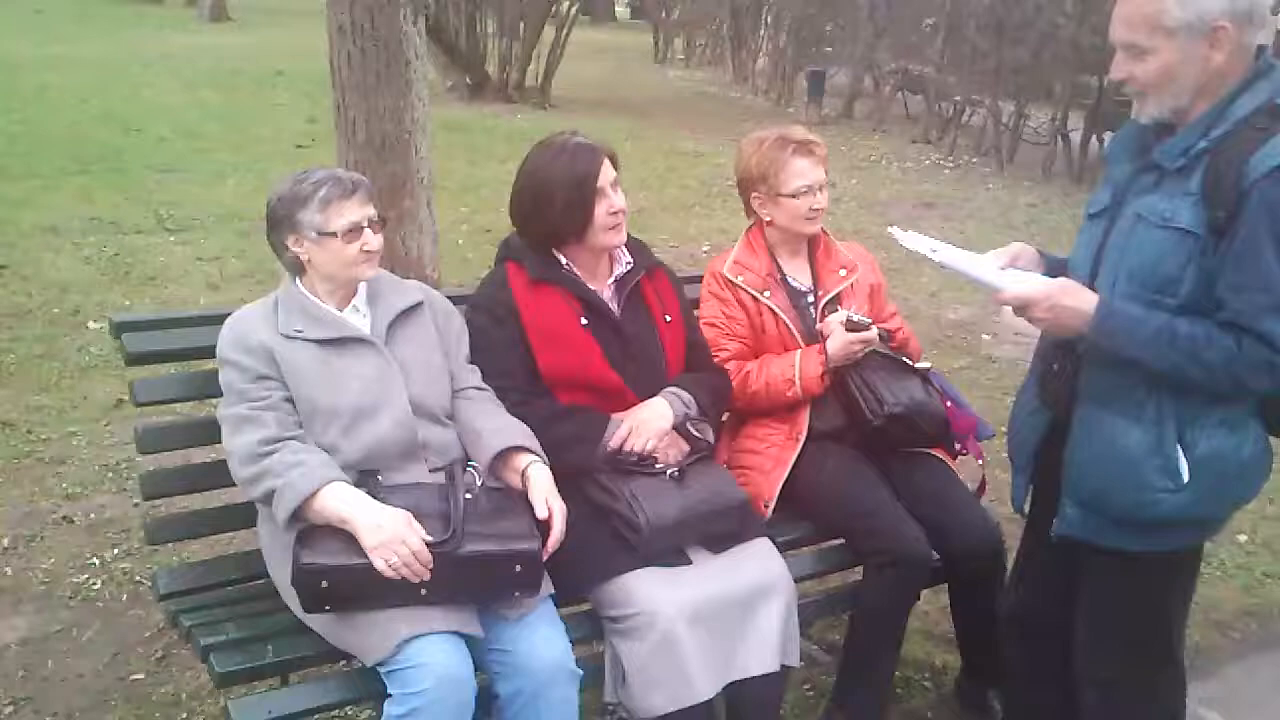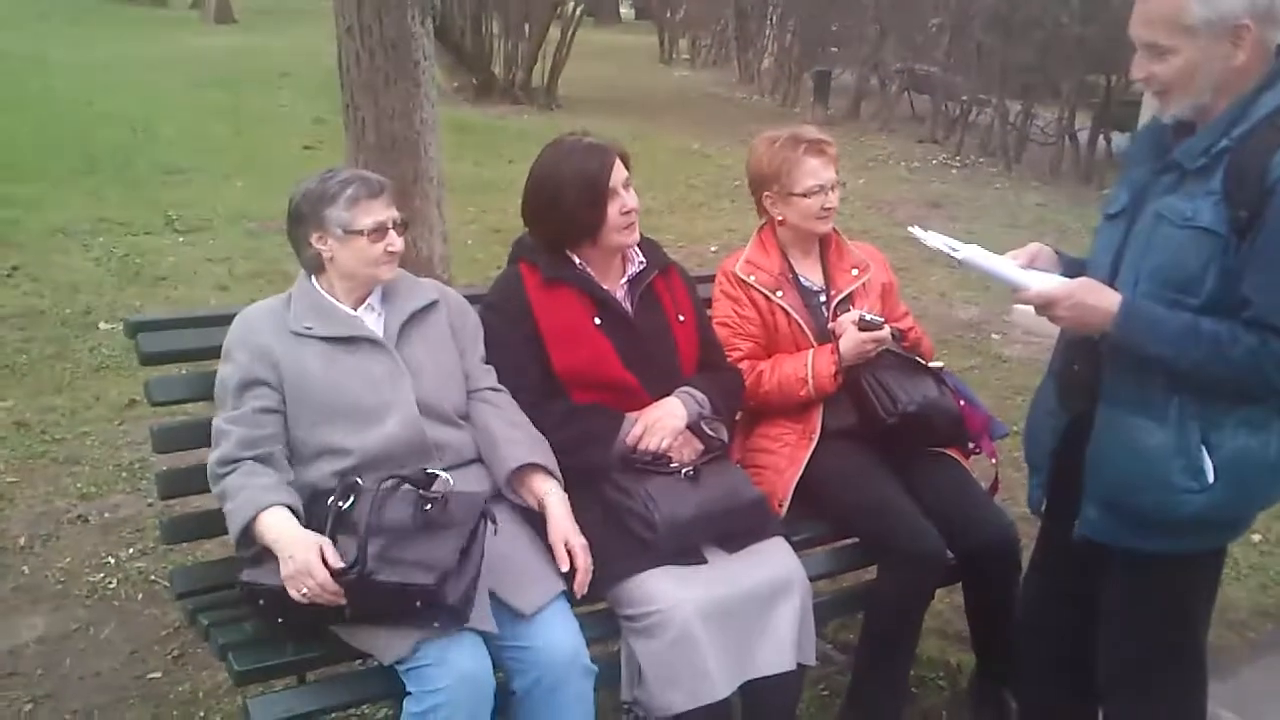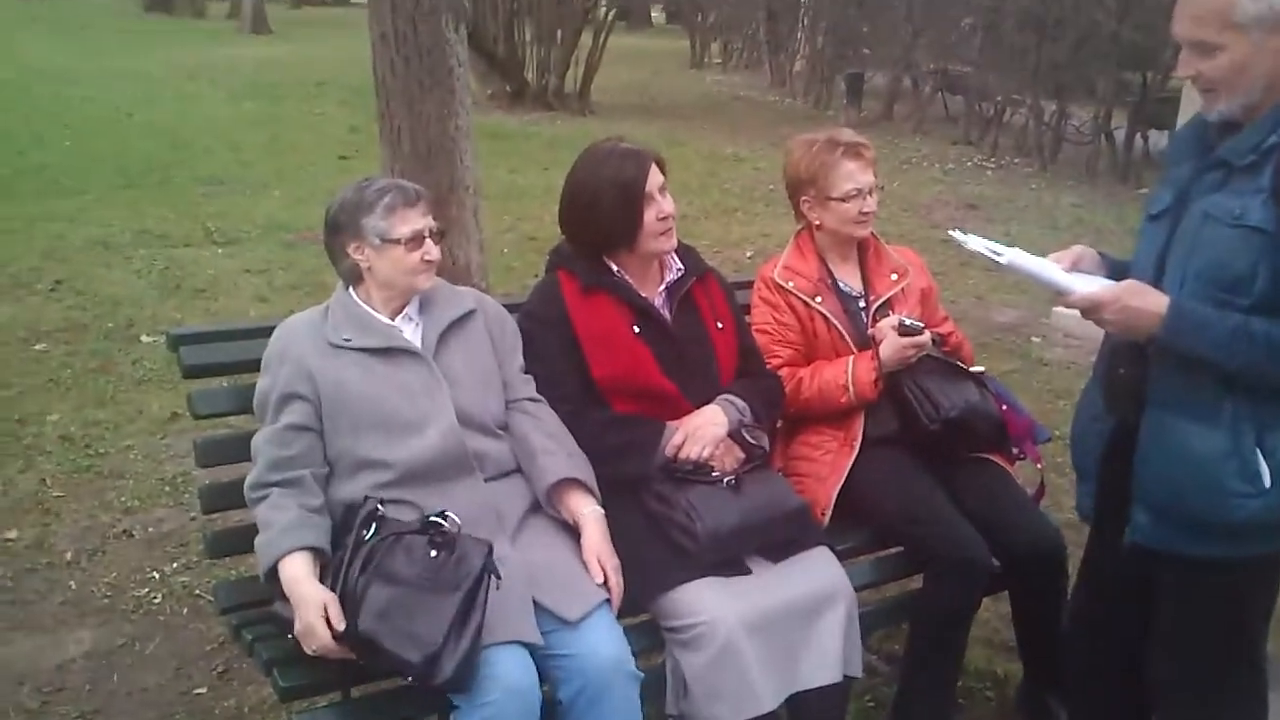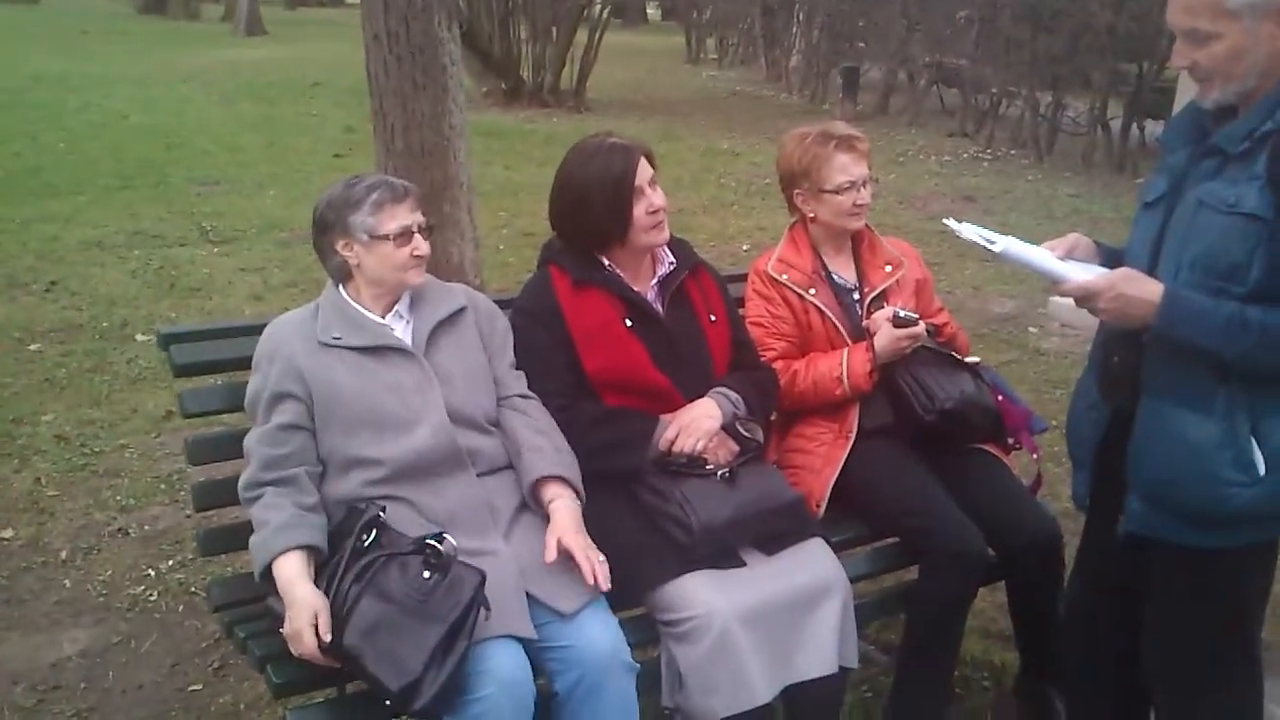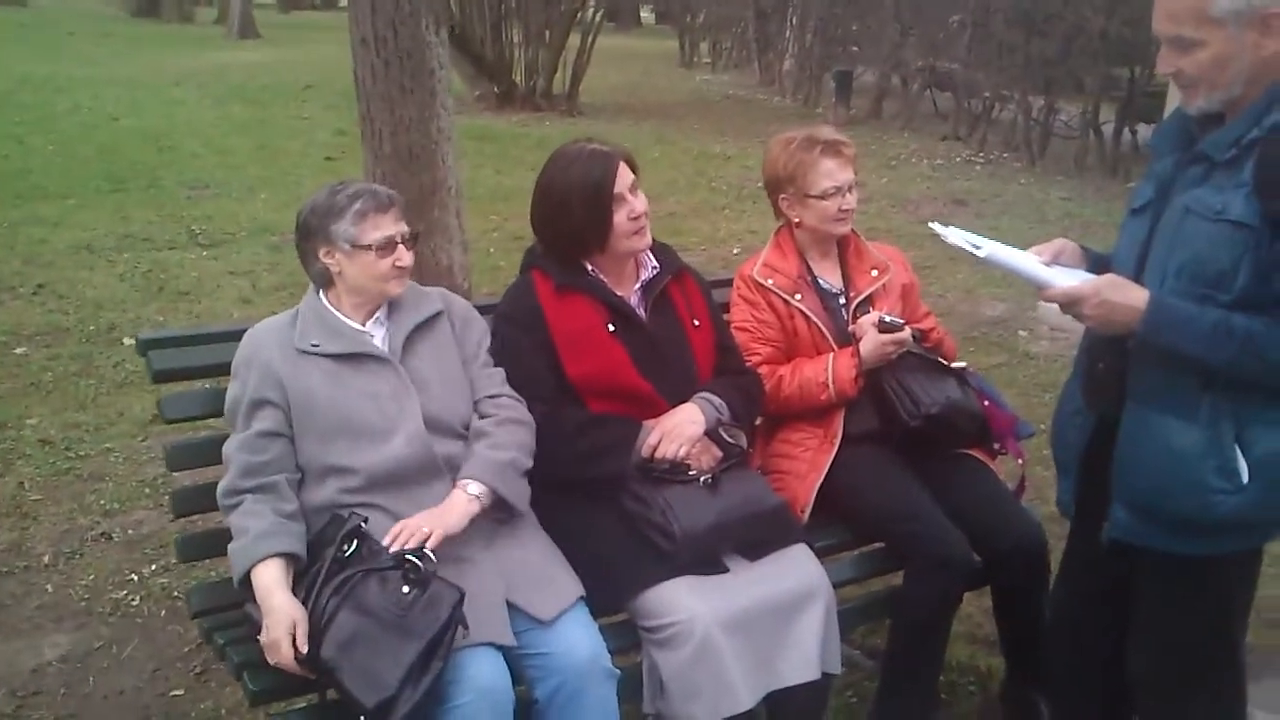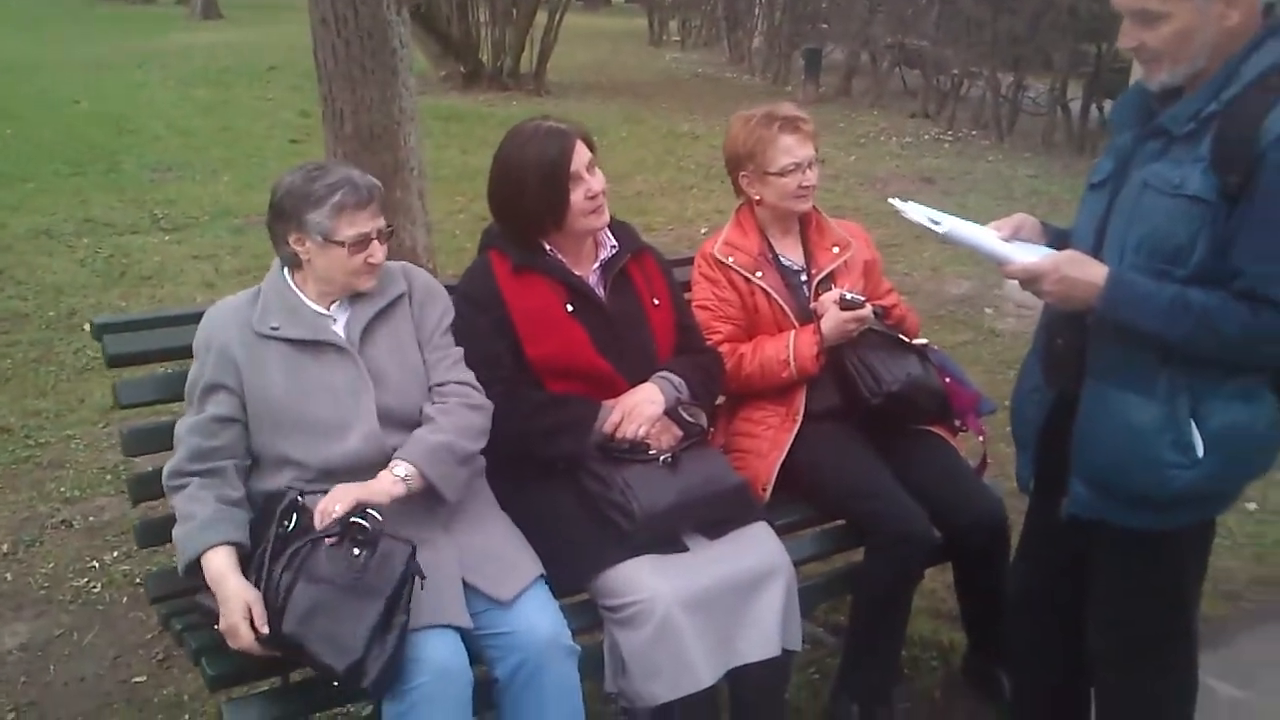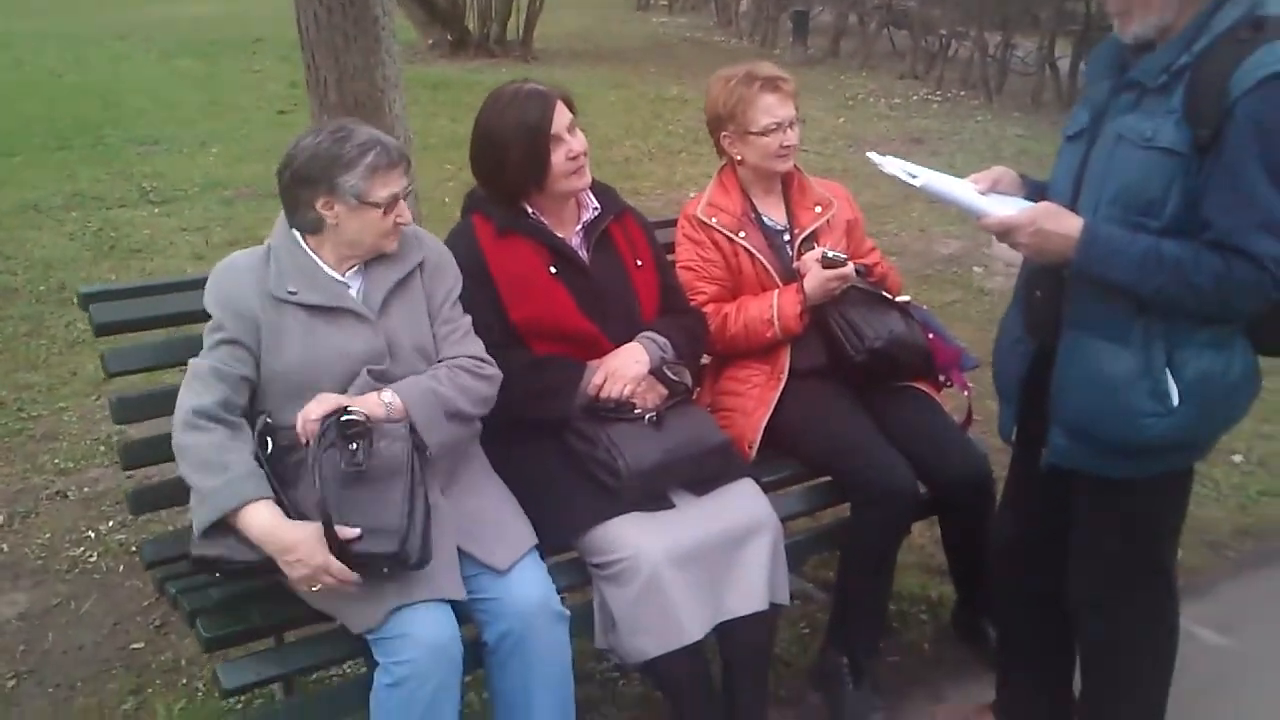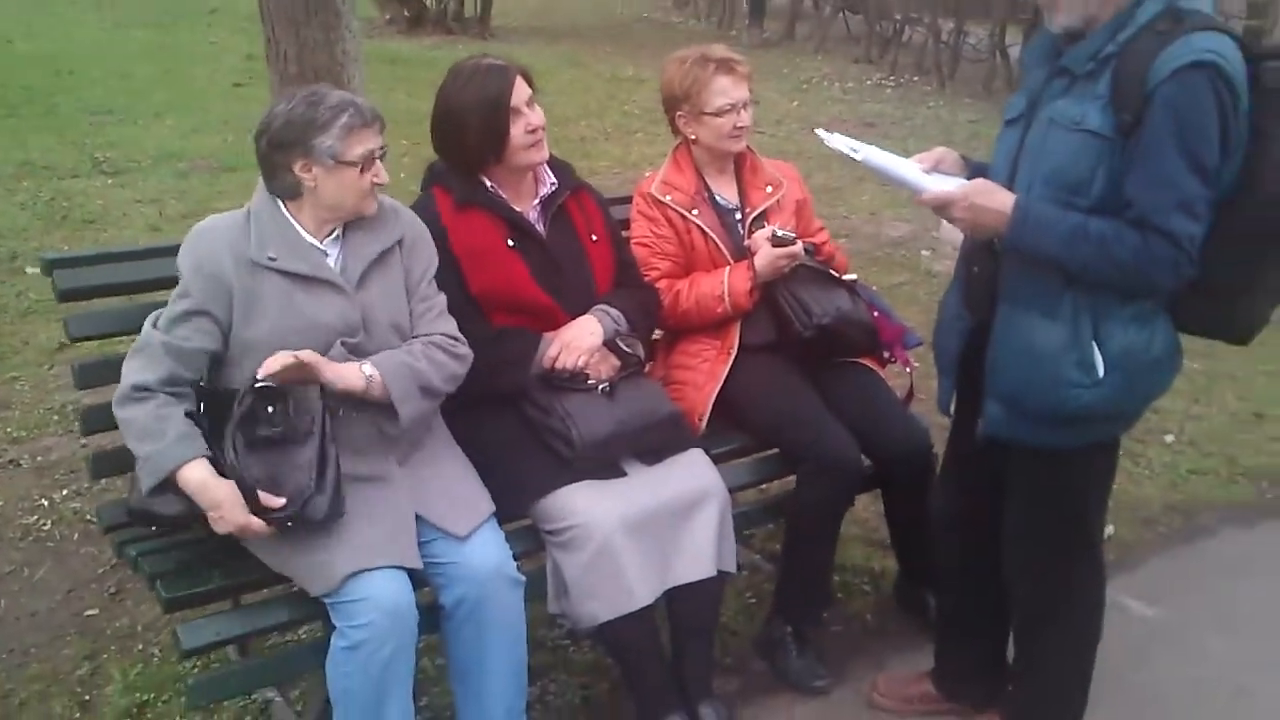
dt=0.5s
person 1, frame 1
right shoulder: (1147, 139)
left wrist: (1099, 319)
right wrist: (1047, 269)
left hip: (1148, 479)
right hip: (1073, 452)
right knee: (1033, 641)
person 1, frame 2
right shoulder: (1165, 140)
left wrist: (1120, 319)
right wrist: (1066, 269)
left hip: (1172, 482)
right hip: (1091, 450)
right knee: (1048, 645)
person 1, frame 3
right shoulder: (1203, 139)
left wrist: (1169, 322)
right wrist: (1108, 270)
left hip: (1219, 486)
right hip: (1135, 457)
right knee: (1097, 655)
person 1, frame 4
right shoulder: (1197, 129)
left wrist: (1164, 308)
right wrist: (1101, 259)
left hip: (1217, 474)
right hip: (1133, 449)
right knee: (1094, 646)
person 1, frame 5
right shoulder: (1187, 133)
left wrist: (1149, 316)
right wrist: (1089, 264)
left hip: (1202, 480)
right hip: (1115, 452)
right knee: (1079, 648)
person 1, frame 6
right shoulder: (1151, 107)
left wrist: (1108, 293)
right wrist: (1052, 240)
left hip: (1160, 452)
right hip: (1077, 422)
left knee: (1137, 655)
right knee: (1041, 615)
person 1, frame 7
right shoulder: (1128, 58)
left wrist: (1084, 243)
right wrist: (1029, 191)
left hip: (1138, 397)
right hip: (1058, 369)
left knee: (1117, 594)
right knee: (1024, 555)
person 1, frame 8
left shoulder: (1184, 69)
left elbow: (1164, 254)
left wrist: (1014, 219)
right wrist: (970, 174)
left hip: (1071, 369)
right hip: (995, 344)
left knee: (1049, 558)
right knee: (966, 524)
person 2, frame 1
left shoulder: (854, 262)
right shoulder: (730, 279)
left elbow: (903, 345)
right elbow: (728, 383)
left wrist: (869, 344)
right wrist: (822, 358)
right hip: (794, 440)
left knee: (978, 539)
right knee: (903, 549)
person 2, frame 2
left shoulder: (867, 262)
right shoulder: (742, 279)
left elbow: (913, 343)
right elbow: (742, 381)
left wrist: (882, 342)
right wrist: (835, 357)
right hip: (805, 438)
left knee: (994, 537)
right knee: (918, 548)
person 2, frame 3
left shoulder: (905, 266)
right shoulder: (780, 285)
left elbow: (954, 349)
right elbow: (782, 389)
left wrist: (922, 347)
right wrist: (875, 364)
right hip: (847, 446)
left knee: (1039, 544)
right knee: (962, 555)
person 2, frame 4
left shoulder: (900, 258)
right shoulder: (773, 277)
left elbow: (950, 339)
right elbow: (776, 382)
left wrist: (917, 341)
right wrist: (870, 355)
right hip: (842, 437)
left knee: (1036, 534)
right knee: (958, 547)
person 2, frame 5
left shoulder: (887, 262)
right shoulder: (759, 283)
left elbow: (936, 344)
right elbow: (762, 387)
left wrist: (904, 345)
right wrist: (855, 361)
right hip: (828, 443)
left knee: (1021, 540)
right knee: (943, 552)
person 2, frame 6
left shoulder: (849, 240)
right shoulder: (721, 261)
left elbow: (898, 319)
right elbow: (723, 366)
left wrist: (868, 325)
right wrist: (816, 338)
right hip: (789, 420)
left knee: (981, 514)
right knee: (904, 528)
left ankle: (992, 658)
person 2, frame 7
left shoulder: (830, 198)
right shoulder: (704, 222)
left elbow: (880, 276)
right elbow: (708, 326)
left wrist: (855, 283)
right wrist: (800, 297)
right hip: (776, 379)
left knee: (967, 470)
right knee: (889, 485)
left ankle: (979, 611)
right ankle: (844, 658)
person 2, frame 8
left shoulder: (781, 179)
right shoulder: (658, 200)
left elbow: (826, 253)
right elbow: (662, 301)
left wrist: (804, 260)
right wrist: (750, 273)
left hip: (804, 334)
right hip: (724, 353)
left knee: (908, 442)
right knee: (835, 457)
left ankle: (921, 581)
right ankle: (789, 626)
person 3, frame 1
left shoulder: (650, 275)
right shoulder: (503, 298)
left elbow: (712, 377)
right elbow: (509, 416)
left wrist: (670, 405)
right wrist: (614, 431)
left hip: (672, 473)
right hip: (576, 485)
left knee: (767, 577)
right knee: (659, 607)
person 3, frame 2
left shoulder: (663, 274)
right shoulder: (518, 297)
left elbow: (724, 377)
right elbow: (524, 417)
left wrist: (684, 404)
right wrist: (630, 431)
left hip: (685, 471)
right hip: (591, 483)
left knee: (782, 577)
right knee: (674, 605)
person 3, frame 3
left shoulder: (701, 281)
right shoulder: (556, 305)
left elbow: (764, 383)
right elbow: (564, 428)
left wrist: (724, 411)
right wrist: (670, 440)
right hip: (631, 492)
left knee: (826, 586)
right knee: (717, 617)
person 3, frame 4
left shoulder: (693, 275)
right shoulder: (547, 300)
left elbow: (759, 376)
right elbow: (555, 424)
left wrist: (719, 403)
right wrist: (663, 433)
left hip: (719, 473)
right hip: (621, 487)
left knee: (822, 578)
right knee: (712, 610)
person 3, frame 5
left shoulder: (677, 280)
right shoulder: (530, 306)
left elbow: (743, 381)
right elbow: (540, 432)
left wrist: (702, 410)
right wrist: (646, 438)
left hip: (705, 480)
right hip: (600, 495)
left knee: (804, 583)
right knee: (692, 616)
person 3, frame 6
left shoulder: (637, 259)
right shoulder: (488, 288)
left elbow: (704, 361)
right elbow: (498, 414)
left wrist: (663, 388)
right wrist: (606, 417)
left hip: (663, 457)
right hip: (561, 475)
left knee: (765, 562)
right knee: (653, 595)
person 3, frame 7
left shoulder: (620, 219)
right shoulder: (473, 248)
left elbow: (687, 320)
left wrist: (645, 349)
right wrist: (592, 379)
left hip: (648, 416)
right hip: (548, 435)
left knee: (750, 517)
right knee: (643, 551)
person 3, frame 8
left shoulder: (575, 195)
right shoulder: (436, 219)
left elbow: (641, 293)
left wrist: (600, 322)
right wrist: (550, 351)
left hip: (601, 387)
right hip: (503, 405)
left knee: (700, 487)
right knee: (595, 518)
person 4, frame 1
left shoulder: (424, 305)
right shoulder: (253, 335)
left elbow: (472, 402)
right elbow: (270, 454)
left wrist: (529, 468)
right wrist: (361, 514)
right hip: (343, 541)
left knee: (546, 660)
right knee: (438, 676)
person 4, frame 2
left shoulder: (441, 305)
right shoulder: (262, 332)
left elbow: (488, 404)
right elbow: (246, 460)
left wrist: (550, 497)
right wrist: (288, 536)
left knee: (561, 654)
right knee: (457, 672)
person 4, frame 3
left shoulder: (479, 314)
right shoulder: (300, 345)
left elbow: (528, 416)
right elbow: (287, 483)
left wrist: (587, 514)
right wrist: (302, 584)
left hip: (519, 523)
left knee: (605, 660)
person 4, frame 4
left shoulder: (470, 310)
right shoulder: (291, 344)
left elbow: (519, 410)
right elbow: (281, 480)
left wrist: (563, 506)
right wrist: (295, 585)
left hip: (511, 520)
left knee: (601, 654)
person 4, frame 5
left shoulder: (449, 314)
right shoulder: (271, 350)
left elbow: (506, 417)
right elbow: (260, 488)
left wrist: (460, 504)
right wrist: (274, 594)
left hip: (488, 527)
right hip: (380, 554)
left knee: (582, 661)
person 4, frame 6
left shoulder: (414, 291)
right shoulder: (232, 330)
left elbow: (464, 405)
right elbow: (205, 472)
left wrist: (390, 482)
right wrist: (226, 580)
left hip: (445, 506)
left knee: (541, 639)
right knee: (435, 666)
person 4, frame 7
left shoulder: (421, 255)
right shoulder: (245, 285)
left elbow: (475, 375)
right elbow: (205, 424)
left wrist: (377, 405)
right wrist: (275, 530)
left hip: (444, 473)
left knee: (532, 608)
right knee: (424, 637)
person 4, frame 8
left shoulder: (398, 228)
right shoulder: (221, 251)
left elbow: (447, 351)
right elbow: (148, 389)
left wrist: (348, 375)
right wrist: (207, 486)
left hip: (408, 445)
left knee: (489, 573)
right knee: (380, 602)
